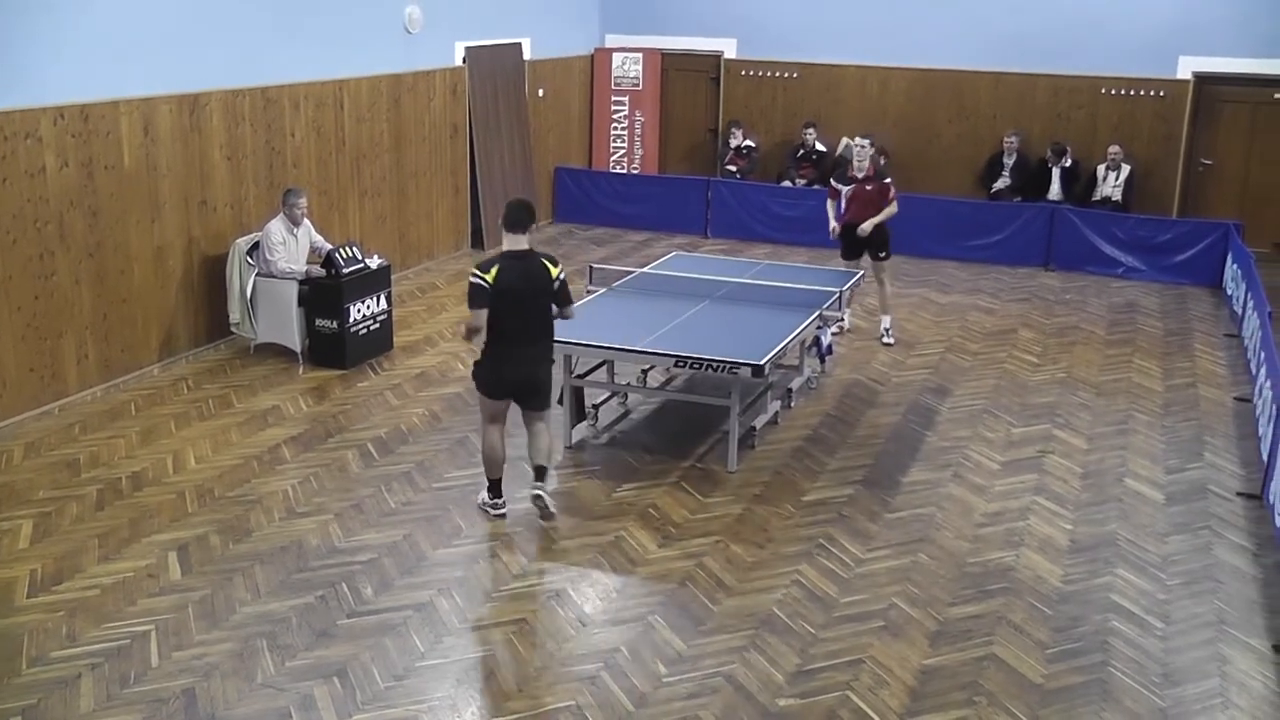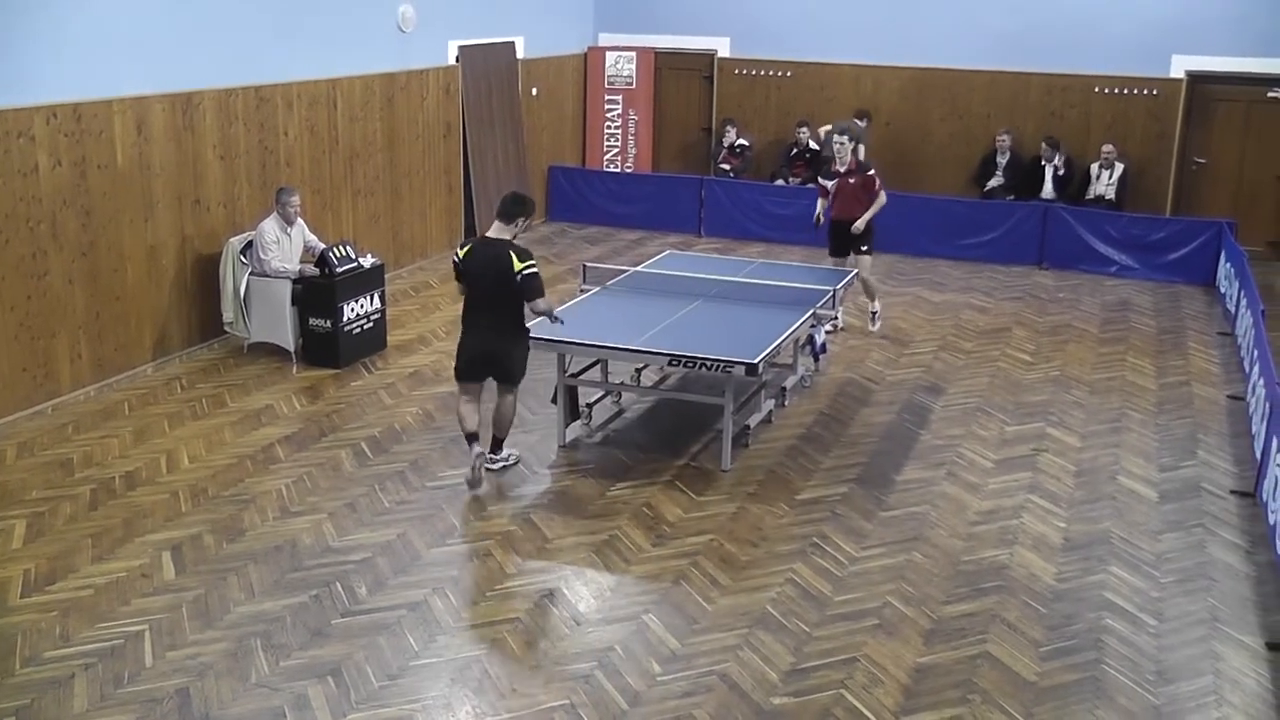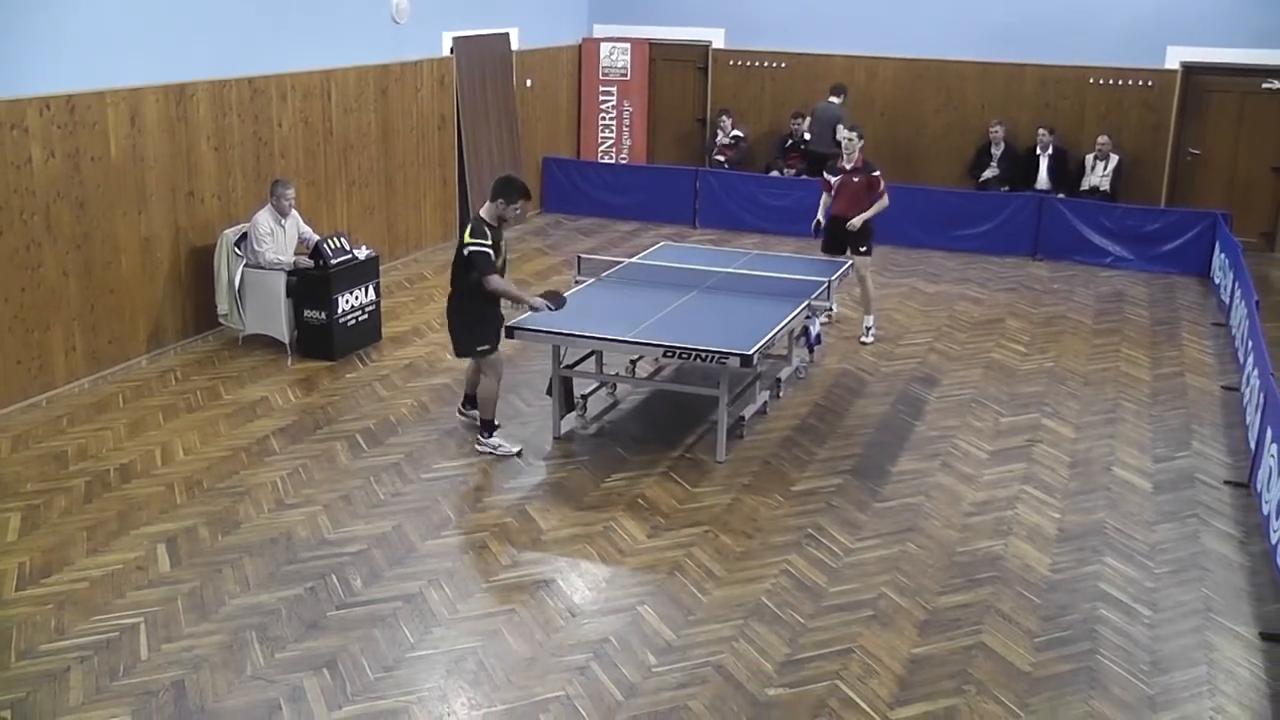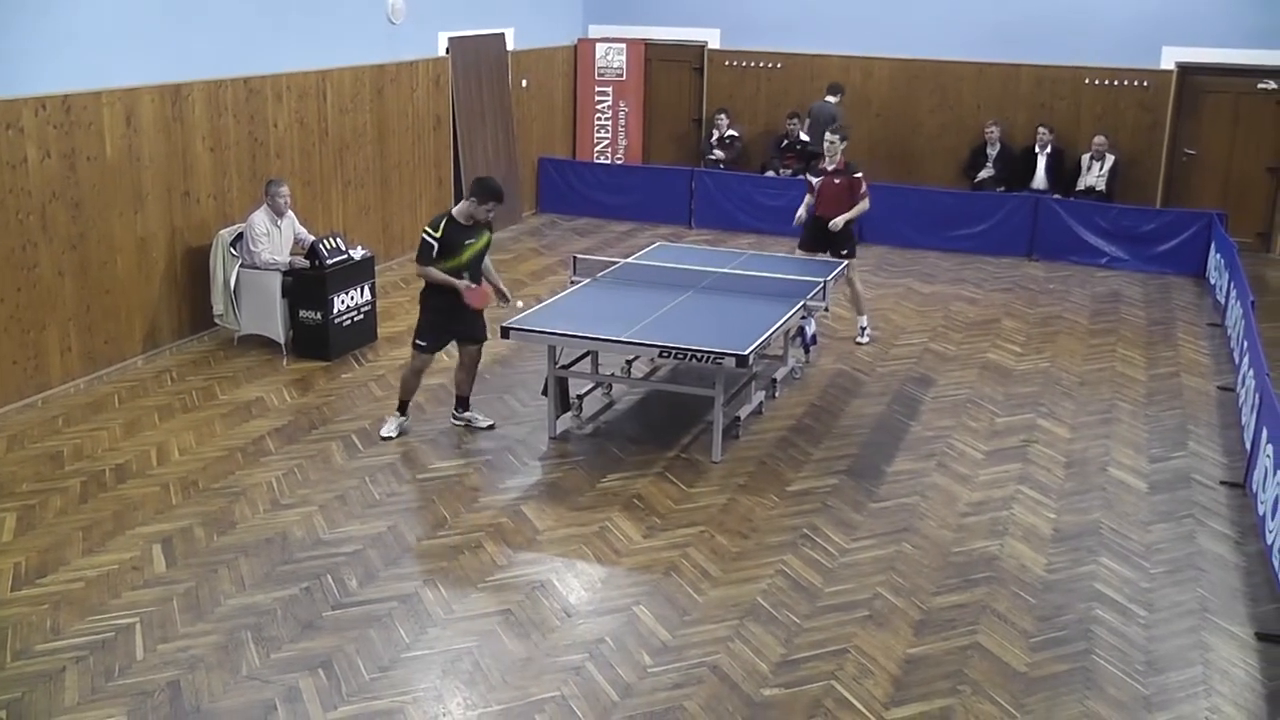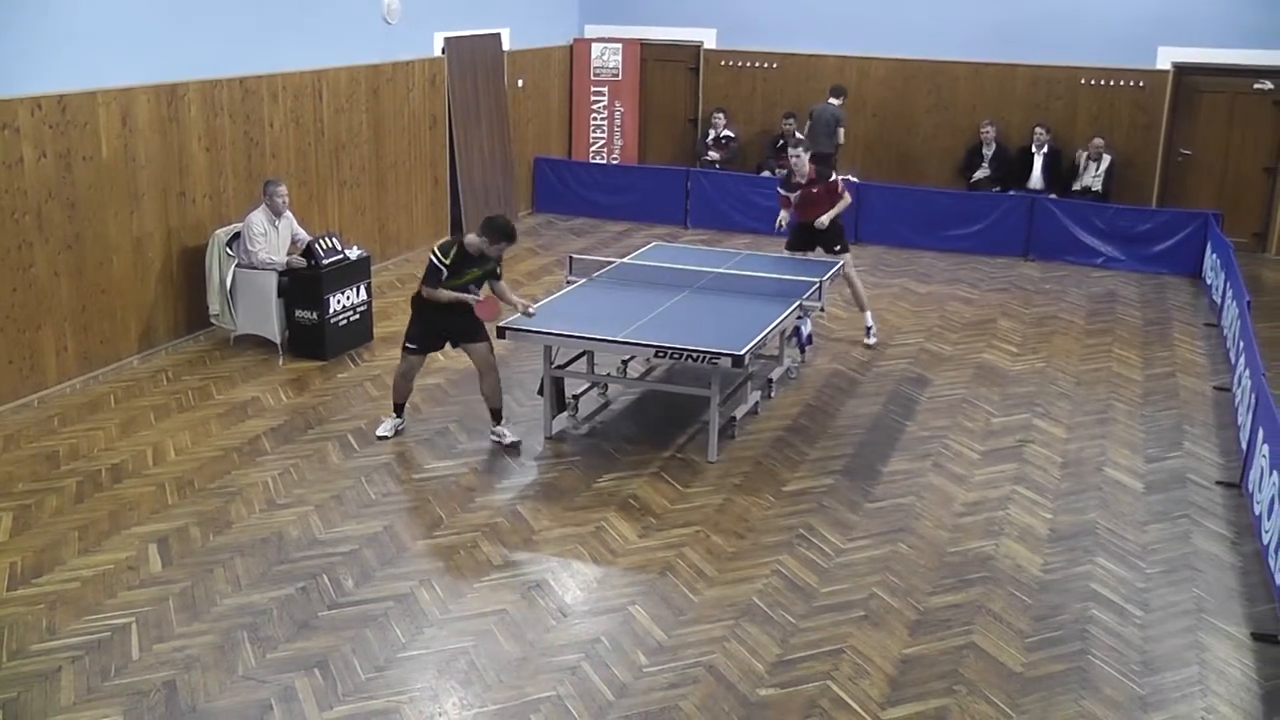
dt=0.4s
person 1, frame 1
left shoulder: (485, 272)
right shoulder: (550, 267)
left elbow: (476, 323)
right elbow: (568, 311)
left wrist: (468, 334)
left hip: (497, 362)
right hip: (537, 362)
left knee: (493, 425)
right knee: (538, 424)
left ankle: (494, 496)
right ankle: (540, 484)
person 1, frame 2
left shoulder: (466, 250)
right shoulder: (521, 259)
right elbow: (539, 306)
right wrist: (551, 314)
left hip: (472, 338)
right hip: (507, 340)
left knee: (467, 397)
right knee: (506, 393)
left ankle: (474, 448)
right ankle: (495, 453)
person 1, frame 3
left shoulder: (495, 224)
right shoulder: (478, 235)
right elbow: (490, 280)
left wrist: (520, 294)
right wrist: (526, 299)
left hip: (486, 307)
right hip: (468, 310)
left knee: (484, 364)
right knee: (493, 369)
left ankle: (469, 406)
right ankle: (486, 436)
person 1, frame 4
left shoulder: (484, 226)
right shoulder: (438, 228)
right elbow: (421, 267)
left wrist: (498, 285)
right wrist: (455, 282)
left hip: (468, 304)
right hip: (437, 305)
left knee: (472, 358)
right knee: (419, 364)
left ankle: (461, 410)
right ankle: (400, 415)
person 1, frame 5
left shoulder: (491, 253)
right shoulder: (445, 253)
left elbow: (495, 281)
right elbow: (428, 291)
left wrist: (514, 300)
right wrist: (465, 297)
left hip: (464, 311)
right hip: (429, 313)
left knee: (487, 364)
right knee: (407, 368)
left ankle: (498, 425)
right ankle: (397, 418)
person 2, frame 1
left shoulder: (881, 178)
right shoulder: (840, 176)
left elbow: (893, 207)
right elbow: (832, 200)
left wrist: (871, 222)
right wrist: (833, 221)
left hip: (875, 231)
right hip: (850, 230)
left knee: (881, 278)
left ankle: (886, 326)
right ankle: (844, 318)
person 2, frame 2
left shoulder: (864, 170)
right shoulder: (826, 173)
left elbow: (881, 198)
right elbow: (823, 198)
left wrist: (865, 219)
right wrist: (819, 212)
left hip: (859, 226)
right hip: (837, 226)
left knee: (863, 275)
left ankle: (875, 306)
right ankle: (837, 317)
person 2, frame 3
left shoulder: (870, 171)
right shoulder: (832, 168)
left elbow: (884, 201)
left wrist: (862, 217)
right wrist: (821, 212)
left hip: (859, 227)
right hip: (834, 223)
left knee: (862, 275)
left ankle: (869, 325)
right ankle: (830, 307)
person 2, frame 4
left shoulder: (851, 173)
right shoulder: (814, 170)
left elbow: (865, 204)
left wrist: (844, 218)
right wrist: (802, 209)
left hip: (840, 228)
right hip: (816, 224)
left knee: (851, 278)
left ankle: (863, 326)
person 2, frame 5
left shoulder: (825, 176)
right shoulder: (785, 183)
left elbow: (846, 198)
right elbow: (786, 210)
left wrist: (829, 215)
right wrist: (782, 219)
left hip: (829, 227)
right hip: (803, 227)
left knee: (849, 274)
left ankle: (869, 325)
